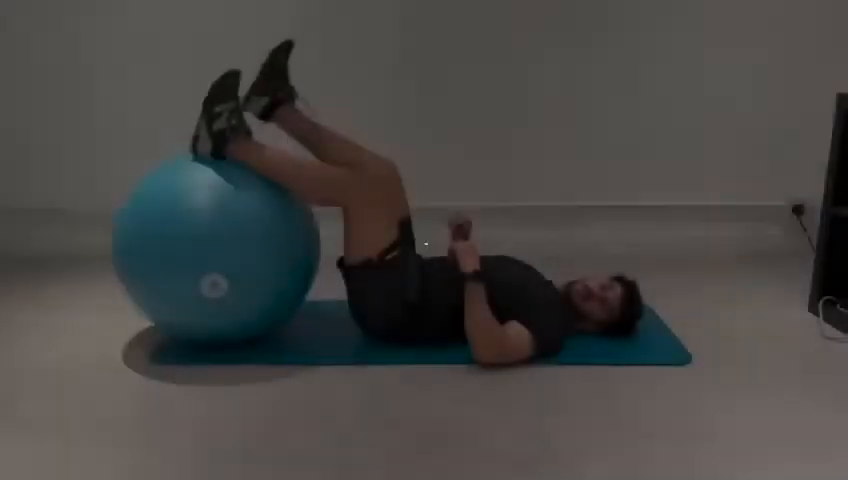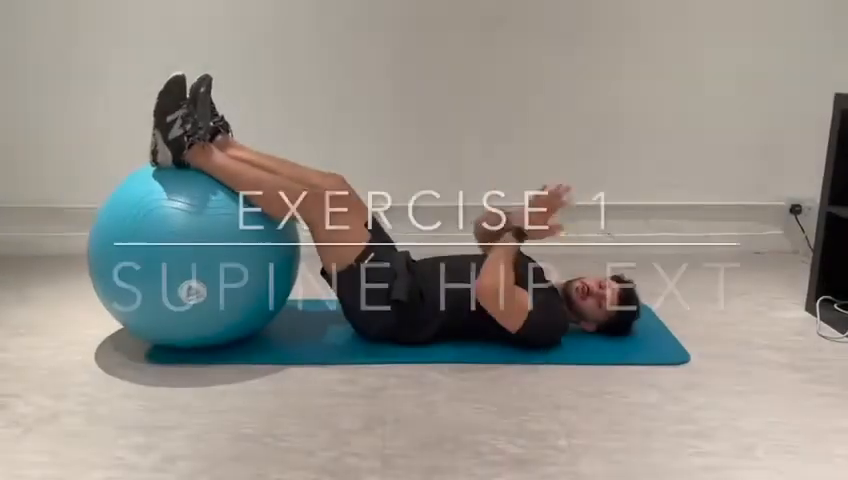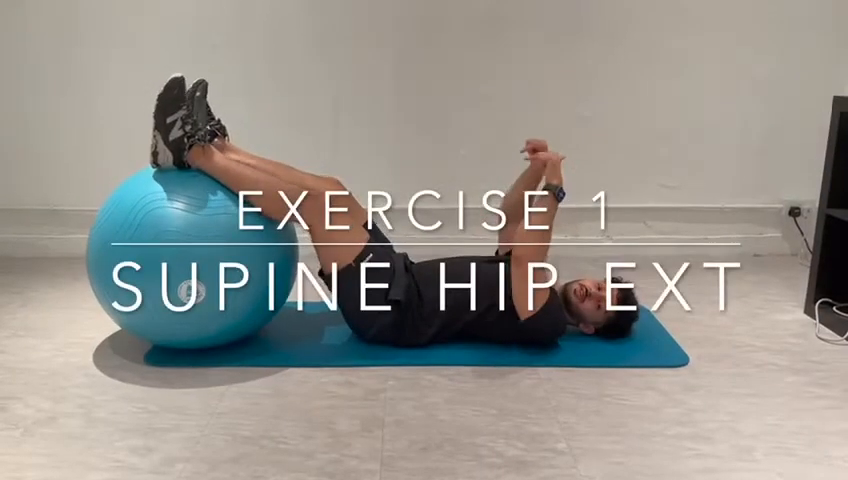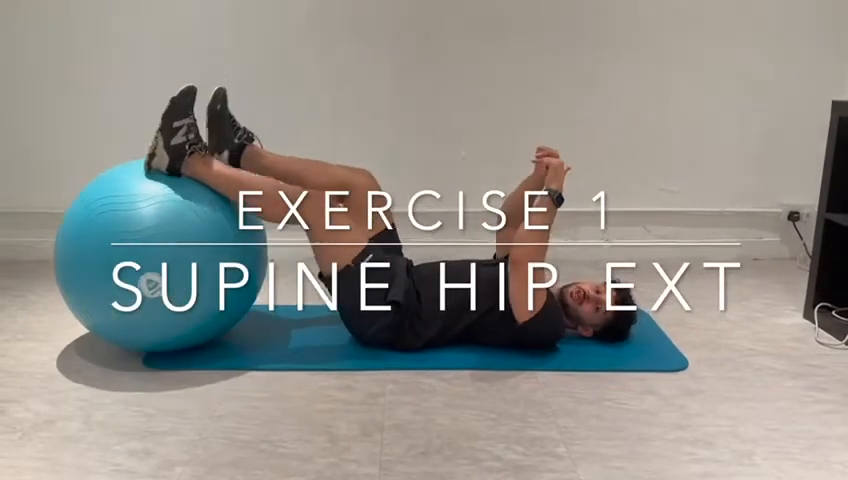
dt=1s
person 1, frame 1
left shoulder: (551, 327)
right shoulder: (542, 293)
left elbow: (487, 349)
left wrist: (470, 274)
right wrist: (459, 244)
left hip: (394, 310)
right hip: (411, 282)
left knee: (364, 183)
right knee: (378, 174)
left ankle: (231, 143)
right ankle: (280, 108)
person 1, frame 2
left shoulder: (547, 322)
right shoulder: (537, 280)
left elbow: (486, 291)
right elbow: (485, 228)
left wrist: (519, 231)
right wrist: (525, 220)
left hip: (393, 310)
right hip: (402, 279)
left knee: (321, 200)
right knee: (332, 187)
left ankle: (191, 152)
right ankle: (216, 141)
person 1, frame 3
left shoulder: (545, 321)
right shoulder: (533, 289)
left elbow: (524, 256)
right elbow: (510, 221)
left wrist: (553, 191)
right wrist: (536, 169)
left hip: (390, 312)
right hip: (399, 281)
left knee: (322, 200)
right knee: (327, 192)
left ankle: (190, 152)
right ankle: (215, 145)
person 1, frame 4
left shoulder: (544, 325)
right shoulder: (536, 291)
left elbow: (525, 260)
right elbow: (508, 222)
left wrist: (552, 196)
right wrist: (538, 177)
left hip: (387, 314)
right hip: (396, 284)
left knee: (313, 202)
right knee: (359, 181)
left ankle: (188, 160)
right ankle: (239, 150)
